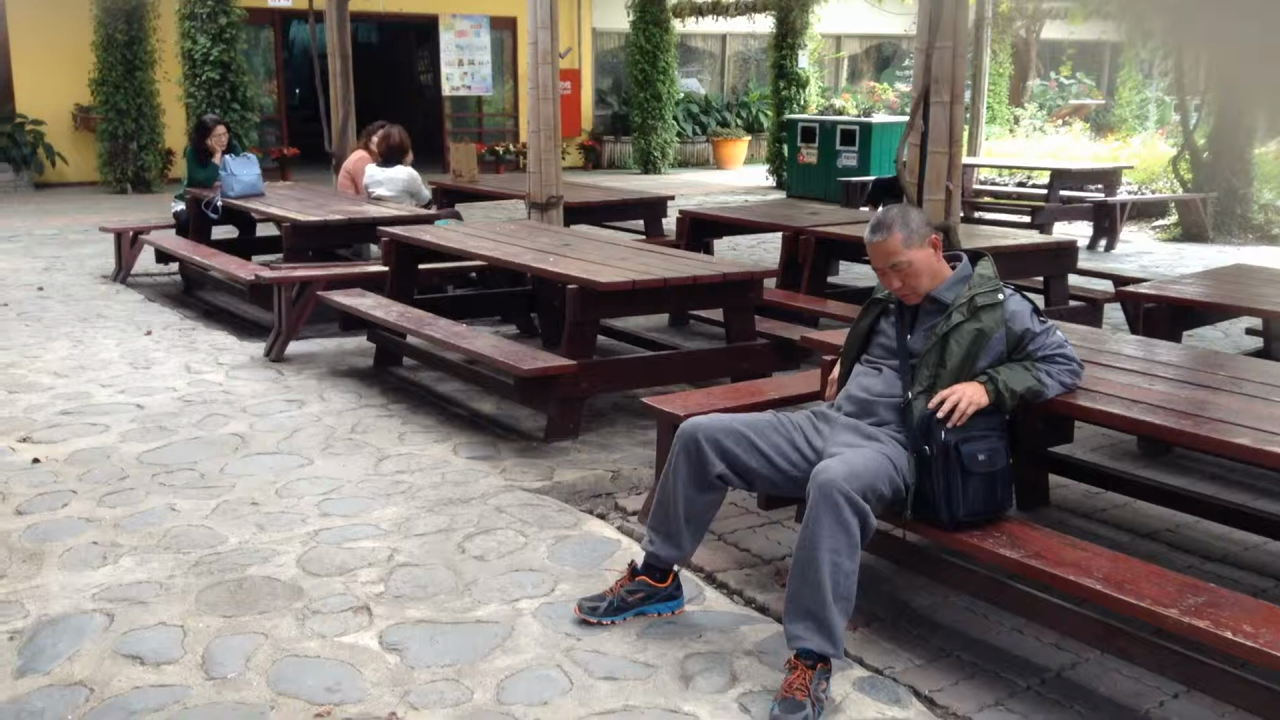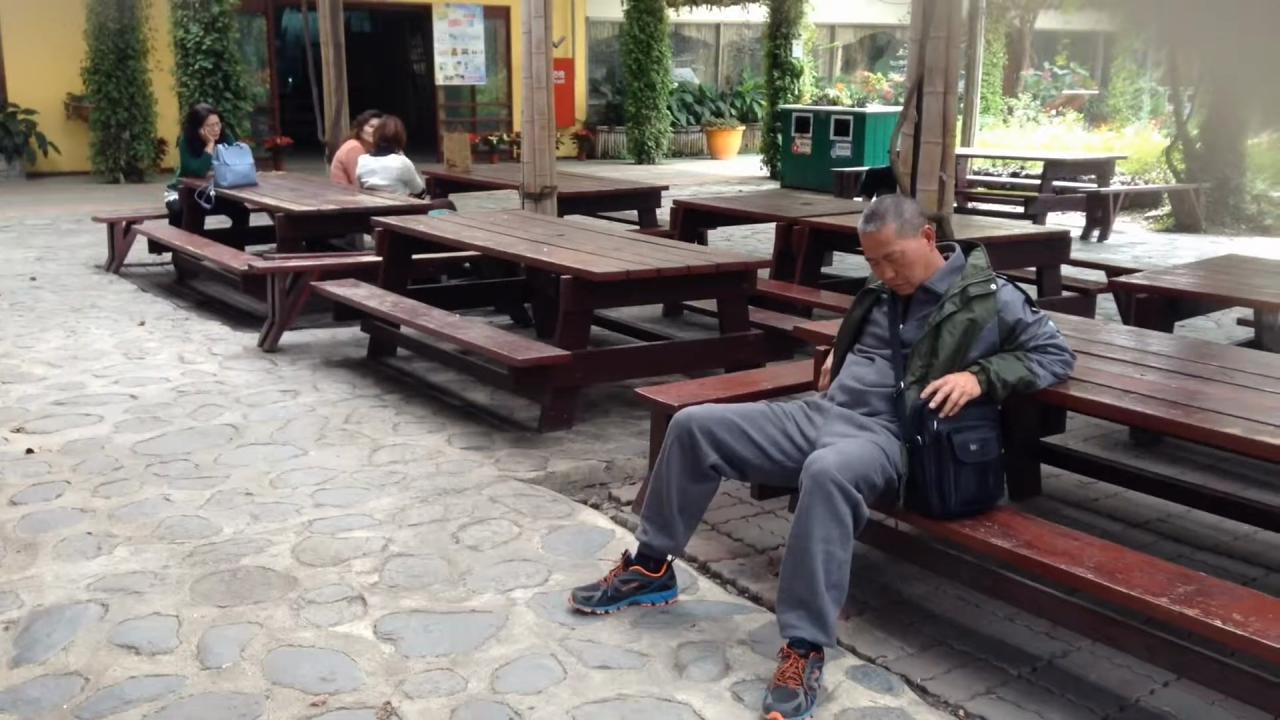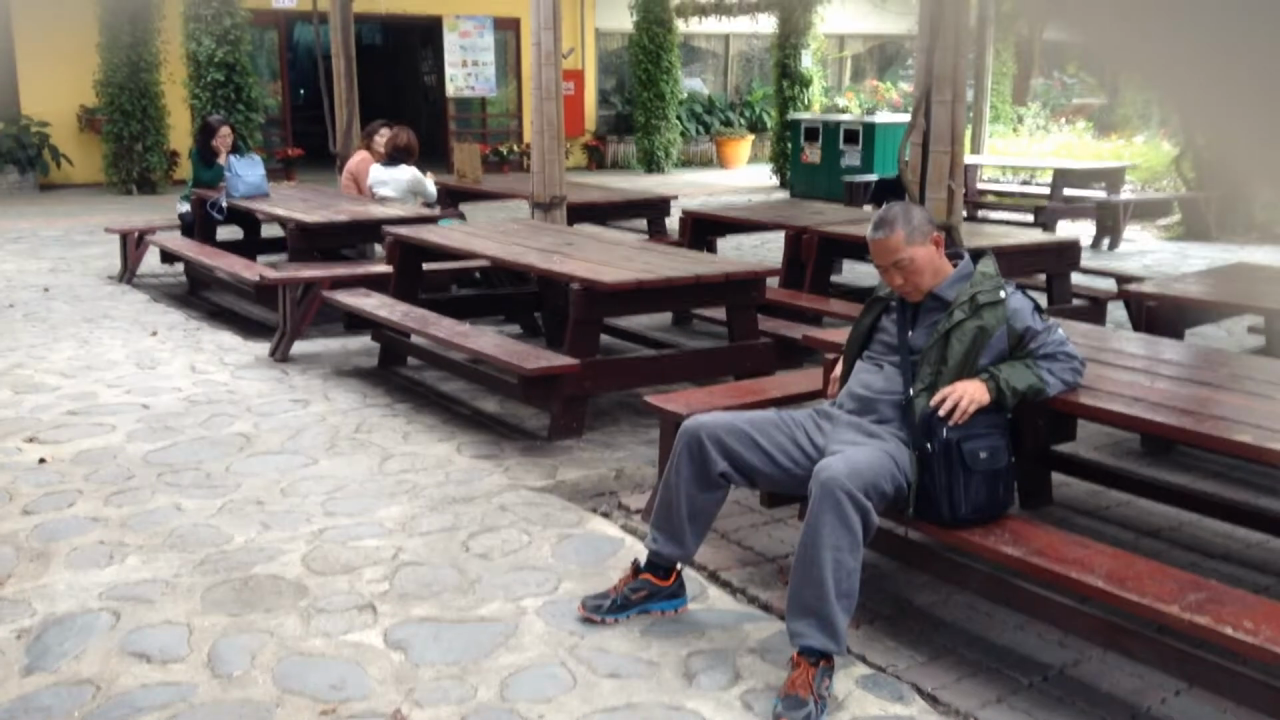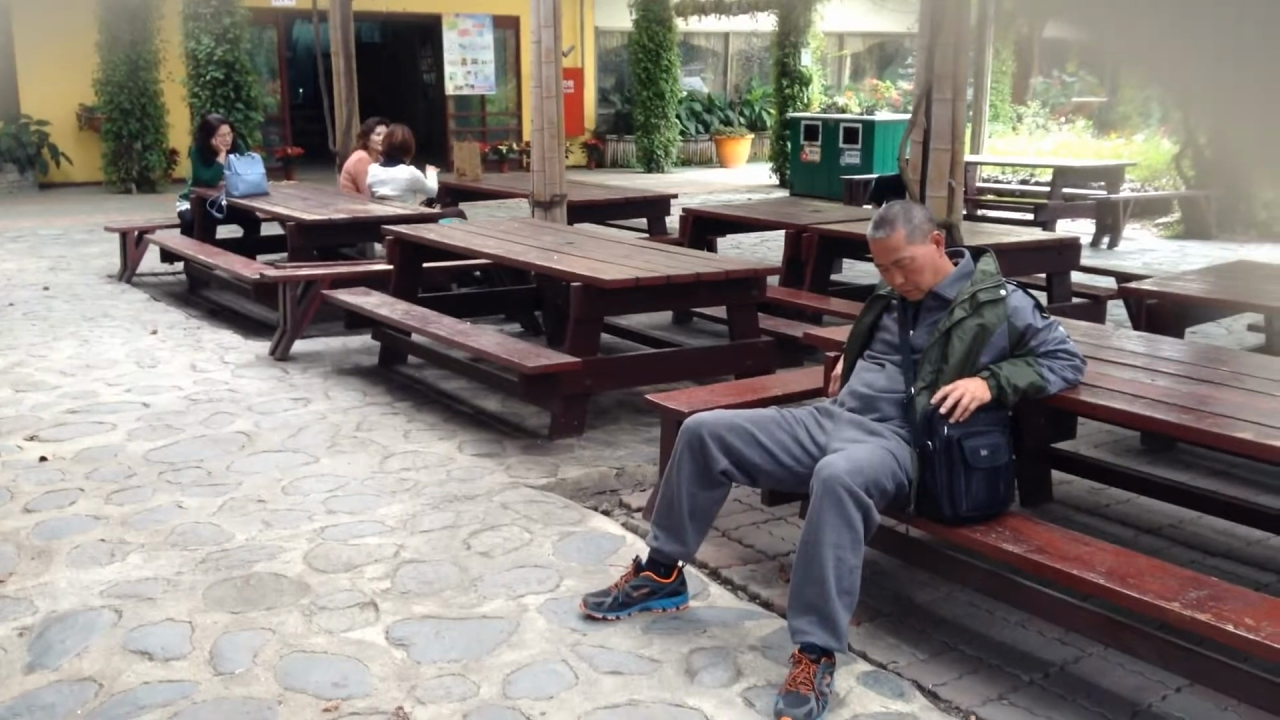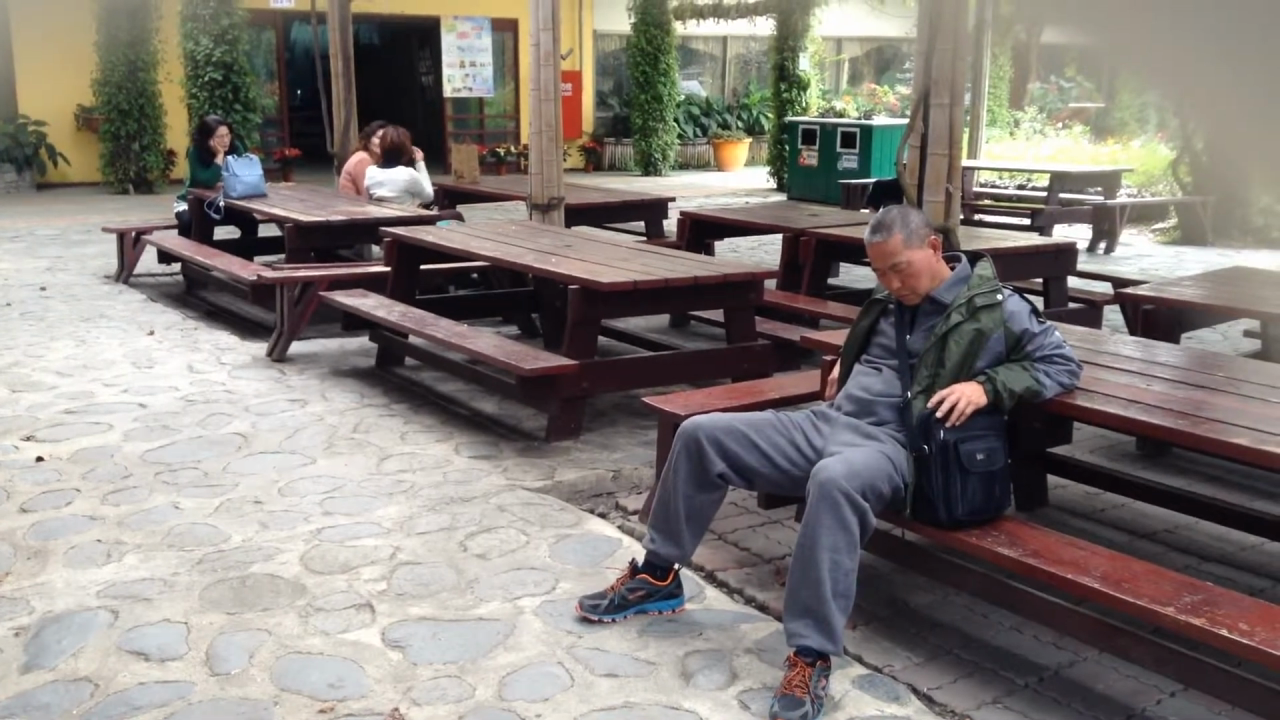
dt=1s
person 1, frame 1
left shoulder: (995, 307)
right shoulder: (890, 298)
left elbow: (1064, 363)
left wrist: (988, 385)
right wrist: (845, 362)
left hip: (893, 447)
right hip: (828, 422)
left knee: (834, 482)
right knee: (700, 435)
left ankle: (811, 661)
right ankle: (657, 577)
person 1, frame 2
left shoulder: (988, 298)
right shoulder: (883, 289)
left elbow: (1056, 353)
left wrist: (980, 375)
right wrist: (839, 352)
left hip: (886, 436)
right hip: (820, 411)
left knee: (827, 471)
right knee: (693, 424)
left ankle: (804, 650)
right ankle: (650, 567)
person 1, frame 3
left shoulder: (996, 305)
right shoulder: (892, 297)
left elbow: (1065, 362)
left wrist: (989, 384)
right wrist: (848, 359)
left hip: (895, 444)
right hip: (830, 419)
left knee: (836, 479)
right knee: (702, 433)
left ankle: (814, 659)
right ankle: (660, 575)
person 1, frame 4
left shoulder: (997, 304)
right shoulder: (893, 295)
left elbow: (1067, 359)
left wrist: (990, 381)
right wrist: (849, 357)
left hip: (896, 441)
right hip: (830, 417)
left knee: (837, 475)
right knee: (703, 430)
left ankle: (816, 656)
right ankle: (662, 573)
person 1, frame 5
left shoulder: (995, 309)
right shoulder: (890, 299)
left elbow: (1063, 364)
left wrist: (987, 386)
right wrist: (846, 361)
left hip: (892, 446)
right hip: (828, 421)
left knee: (833, 480)
right knee: (701, 434)
left ankle: (811, 659)
right ankle: (658, 575)
